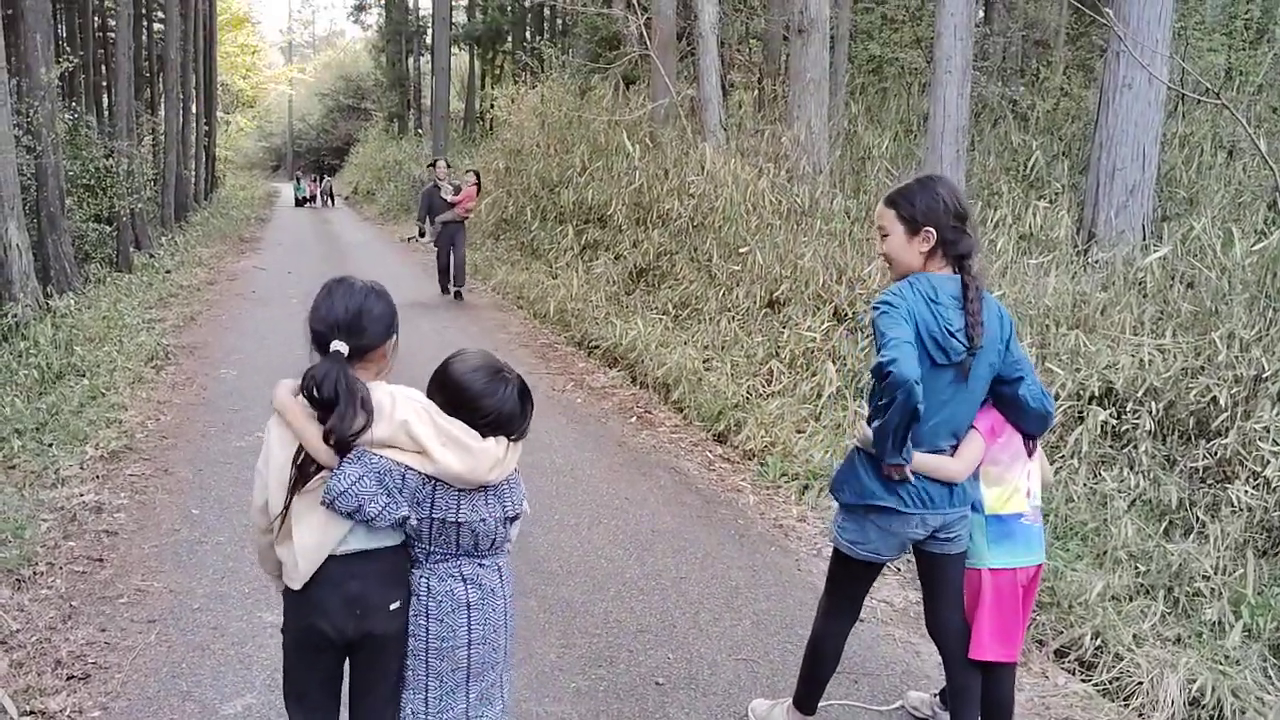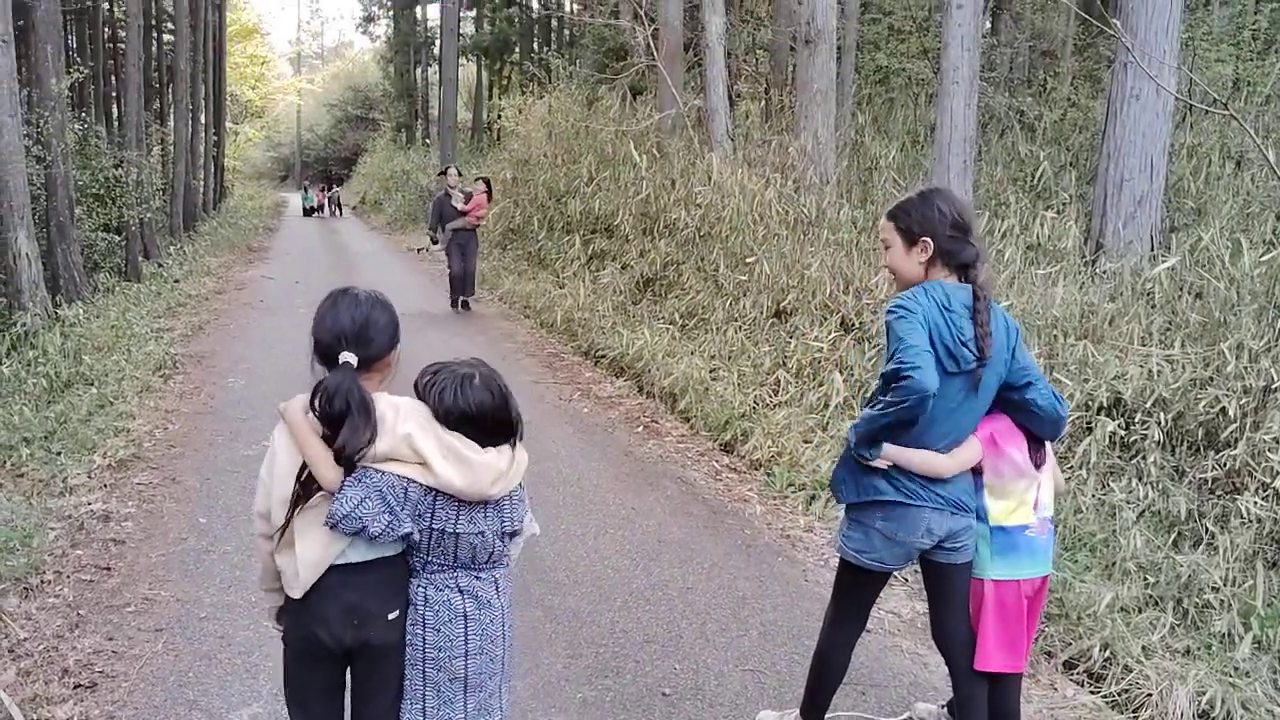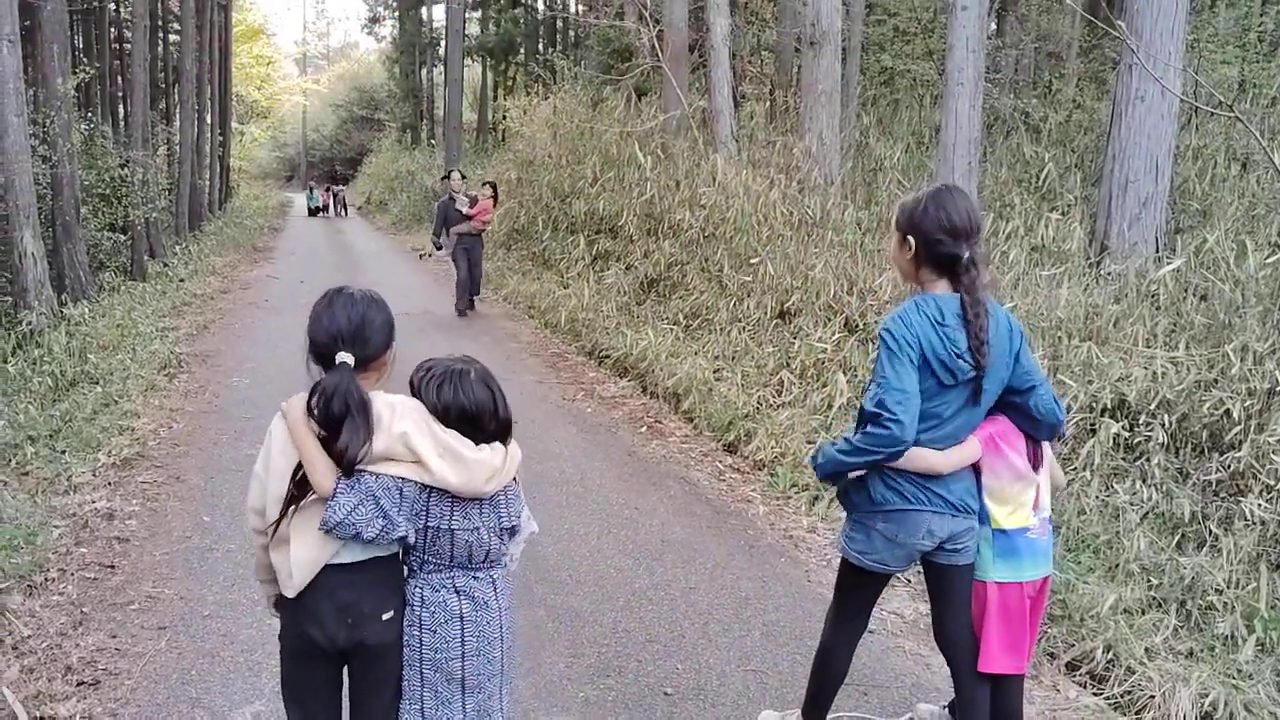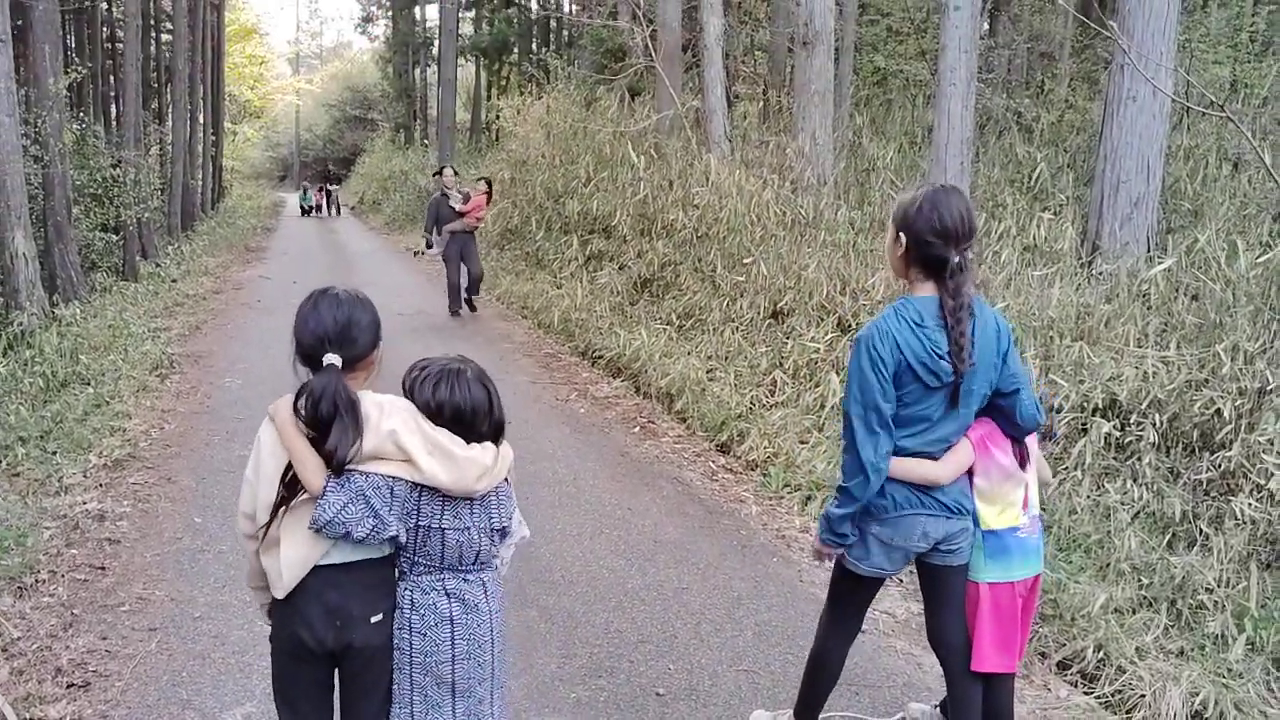
dt=0.3s
person 1, frame 1
left shoulder: (900, 301)
right shoulder: (992, 313)
left elbow: (901, 379)
right elbow: (1034, 405)
left wrist: (892, 449)
left hip: (888, 494)
right hip: (952, 498)
left knee: (838, 611)
right knee: (950, 621)
person 1, frame 2
left shoulder: (912, 307)
right shoulder: (998, 322)
left elbow: (917, 385)
right elbow: (1048, 410)
left wrist: (864, 434)
left hip: (891, 504)
right hip: (957, 505)
left knee: (844, 620)
right knee: (956, 632)
person 1, frame 3
left shoulder: (904, 327)
right shoulder: (1002, 324)
left elbow: (891, 430)
right elbow: (1046, 413)
left wrist: (829, 459)
left hip: (894, 507)
right hip: (960, 506)
left knee: (846, 621)
right knee: (959, 632)
person 1, frame 4
left shoulder: (883, 335)
right shoulder: (991, 325)
left elbow: (867, 445)
right elbow: (1025, 417)
left wrist: (836, 524)
left hip: (888, 511)
right hip: (953, 508)
left knee: (840, 623)
right knee: (953, 635)
person 2, frame 1
right shoulder: (402, 410)
left elbow: (264, 513)
right elbow: (482, 462)
left wrist: (284, 575)
right wrist: (508, 444)
left hip: (312, 590)
right hip: (383, 584)
person 2, frame 2
left shoulder: (294, 423)
right shoulder: (405, 422)
left elbow: (268, 522)
right elbow: (484, 477)
left wrist: (276, 597)
right wrist: (515, 454)
left hip: (313, 599)
right hip: (383, 594)
person 2, frame 3
left shoulder: (290, 422)
right shoulder: (402, 420)
left elbow: (262, 517)
right elbow: (478, 474)
left wrist: (274, 586)
right wrist: (507, 453)
left hip: (309, 597)
right hip: (379, 594)
person 2, frame 4
left shoulder: (278, 424)
right shoulder: (391, 420)
left elbow: (253, 522)
right elbow: (469, 472)
left wrist: (266, 594)
right wrist: (500, 453)
left hip: (299, 599)
right hip: (369, 595)
person 3, frame 1
left shoulder: (416, 478)
right shoulder: (505, 474)
left elbow: (337, 460)
left wrist: (287, 403)
left hip: (434, 611)
right hip: (490, 607)
person 3, frame 2
left shoulder: (419, 489)
right shoulder: (508, 486)
left elbow: (338, 482)
right elbow: (511, 545)
left wrist: (296, 417)
left hip: (434, 622)
right hip: (488, 619)
person 3, frame 3
left shoulder: (414, 490)
right shoulder: (503, 482)
left elbow: (330, 486)
right elbow: (513, 542)
left wrist: (296, 417)
left hip: (432, 619)
right hip: (488, 616)
person 3, frame 4
left shoulder: (403, 489)
right shoulder: (495, 485)
left elbow: (322, 486)
right elbow: (503, 546)
left wrist: (283, 418)
left hip: (423, 622)
right hip: (479, 616)
person 4, frame 1
left shoulder: (988, 418)
left elbow: (956, 469)
right elbow: (1045, 475)
left hip: (997, 551)
right hip: (1026, 546)
left knee: (995, 650)
right knee: (987, 641)
person 4, frame 2
left shoulder: (992, 428)
left elbow: (945, 466)
right elbow: (1058, 484)
left wrist: (881, 449)
left hip: (1002, 561)
right hip: (1034, 555)
left knee: (1001, 661)
right knee: (992, 650)
person 4, frame 3
left shoulder: (992, 431)
right elbow: (1058, 481)
left hip: (1003, 562)
right hip: (1036, 557)
left knee: (1004, 663)
right knee: (994, 650)
person 4, frame 4
left shoulder: (980, 432)
left elbow: (940, 473)
right elbow: (1045, 476)
left hip: (994, 562)
right hip: (1026, 554)
left knee: (994, 662)
right knee: (983, 649)
